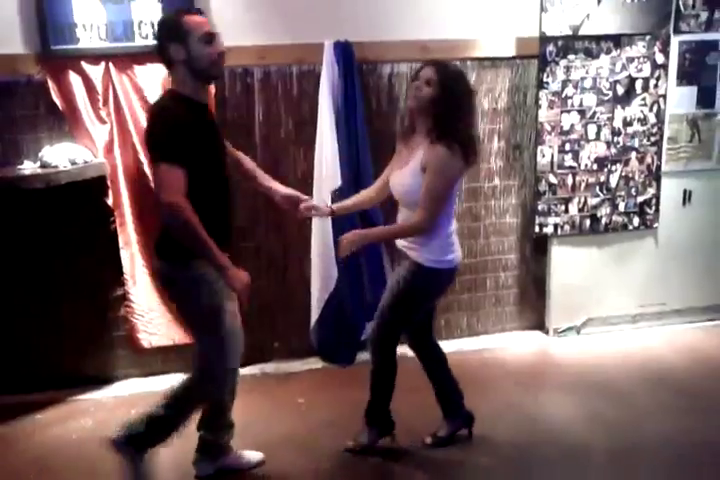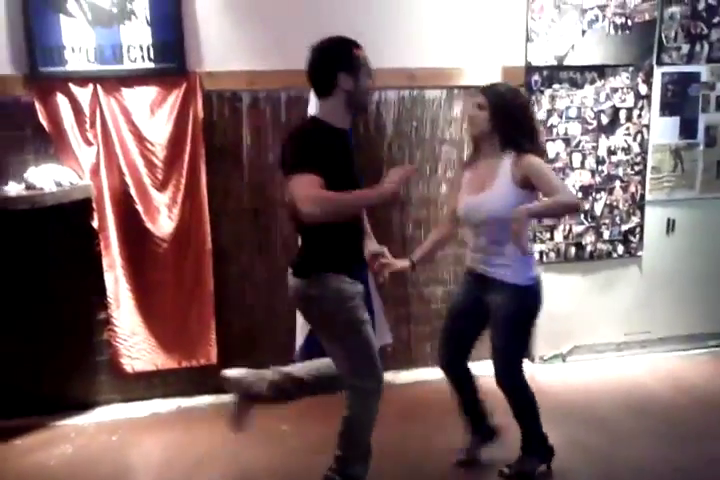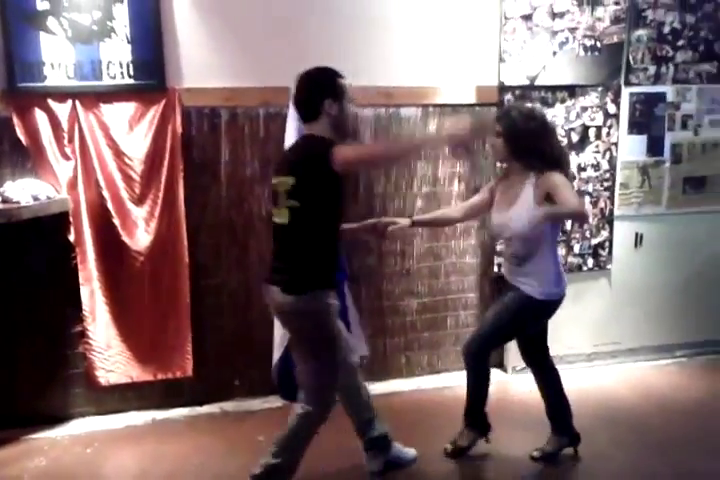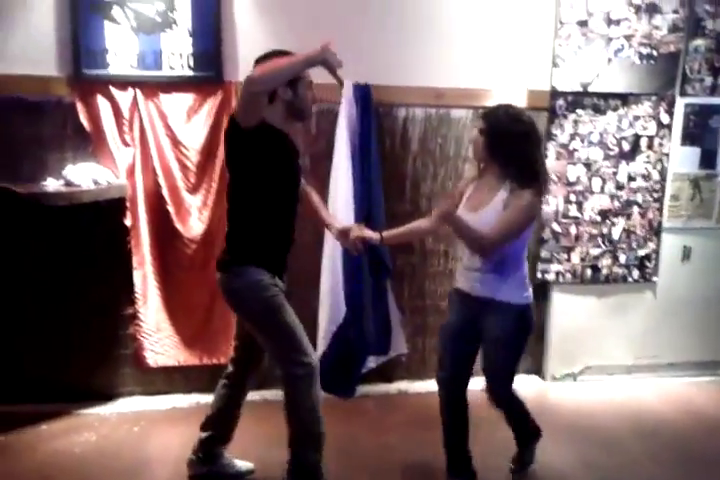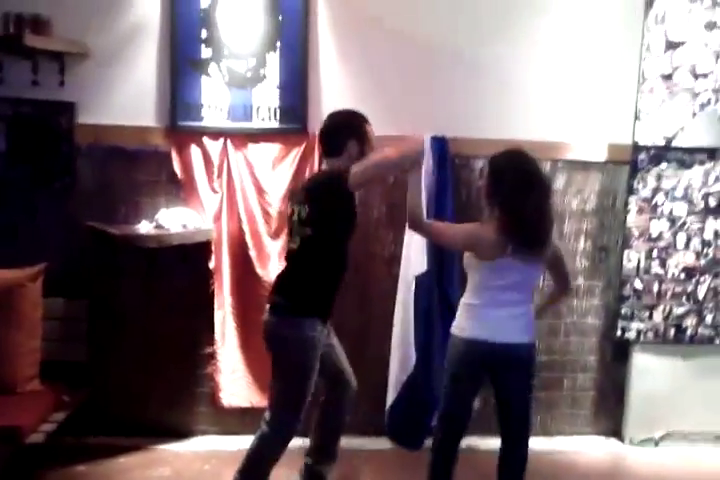
dt=0.7s
person 1, frame 1
left shoulder: (199, 111)
right shoulder: (171, 117)
left elbow: (225, 154)
right elbow: (172, 203)
left wrist: (272, 187)
right wrist: (224, 266)
left hip: (207, 260)
right hip: (187, 264)
left knee: (225, 356)
right knee: (218, 364)
right ankle: (138, 440)
person 1, frame 2
left shoulder: (336, 137)
right shoulder: (309, 139)
right elbow: (311, 207)
left wrist: (368, 244)
right wrist: (383, 191)
left hip: (339, 277)
right hip: (325, 282)
left knee: (352, 366)
right knee: (367, 381)
left ankle: (255, 383)
person 1, frame 3
left shoulder: (292, 158)
right shoulder: (318, 153)
right elbow: (372, 154)
left wrist: (346, 227)
right wrist: (444, 137)
left hip: (285, 287)
right hip: (306, 294)
left knee: (342, 370)
right knee: (318, 397)
person 1, frame 4
left shoulder: (285, 144)
right shoulder: (247, 133)
left elbow: (300, 187)
right elbow: (254, 82)
left wrist: (332, 222)
right wrist: (315, 56)
left hip: (261, 272)
right hip: (248, 273)
left knee: (245, 365)
right knee: (301, 366)
person 1, frame 5
left shoulder: (318, 187)
right shoulder: (329, 185)
left elbow: (301, 217)
right elbow: (388, 161)
right wrist: (415, 147)
left hip: (310, 317)
right hip: (295, 322)
left knee: (342, 387)
right knee: (283, 420)
person 2, frame 1
left shoulder: (443, 152)
right shoulder: (409, 143)
left elbow: (423, 222)
right elbow: (377, 192)
left wrist: (364, 236)
right wrist: (329, 209)
left hip: (430, 264)
right hip: (418, 260)
left knee: (381, 339)
right knee: (420, 339)
left ankle: (377, 423)
right ankle: (456, 415)
person 2, frame 2
left shoulder: (525, 164)
right shoulder: (468, 171)
left elbow: (571, 203)
right elbow: (447, 227)
left wrist: (530, 210)
right wrist: (410, 261)
left hip: (515, 287)
right hip: (476, 279)
left knee: (507, 372)
right knee: (449, 356)
right ankle: (479, 430)
person 2, frame 3
left shoulder: (548, 180)
right shoulder: (501, 185)
left elbow: (579, 211)
right elbow: (460, 212)
left wrist: (550, 213)
right wrist: (412, 221)
left hip: (537, 292)
right hip: (517, 285)
left knee: (475, 350)
right knee: (537, 358)
left ankle: (475, 425)
right ankle: (563, 431)
person 2, frame 4
left shoulder: (526, 196)
right shoulder: (472, 184)
left elbow: (487, 246)
right elbow: (432, 224)
left wrist: (450, 218)
right wrist: (380, 236)
left hip: (505, 305)
right hip: (464, 297)
left knee: (498, 390)
right knee: (450, 386)
left ankle: (526, 434)
person 2, frame 5
left shoulder: (482, 236)
right shoulder: (542, 240)
left elbow: (417, 223)
right elbow: (564, 287)
left wrist: (413, 174)
left hip: (470, 342)
right hip: (518, 347)
left knee: (449, 428)
right knee: (516, 434)
